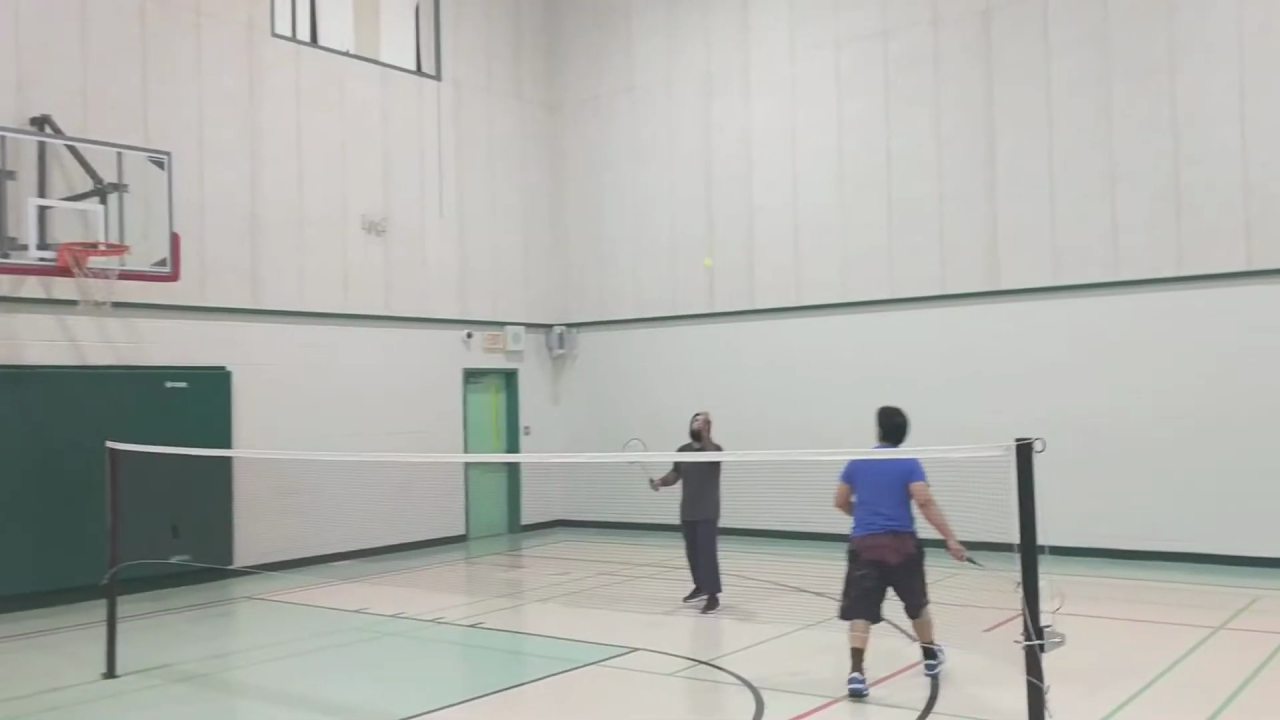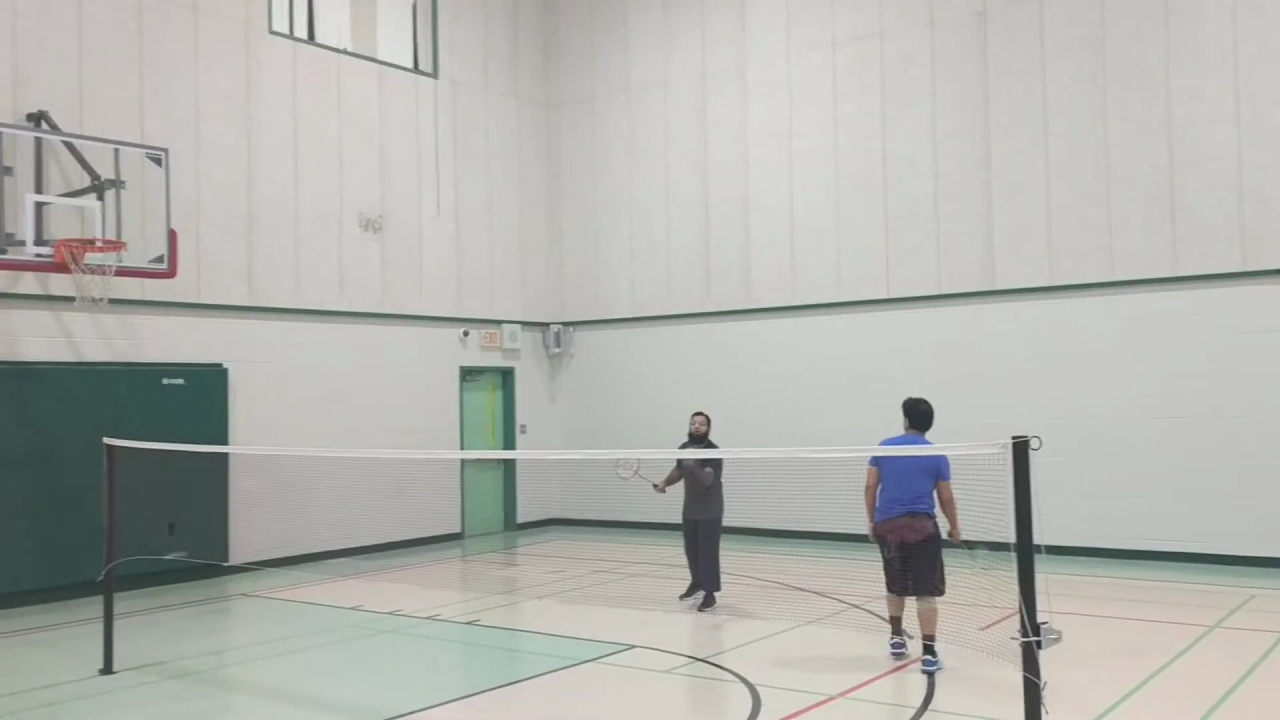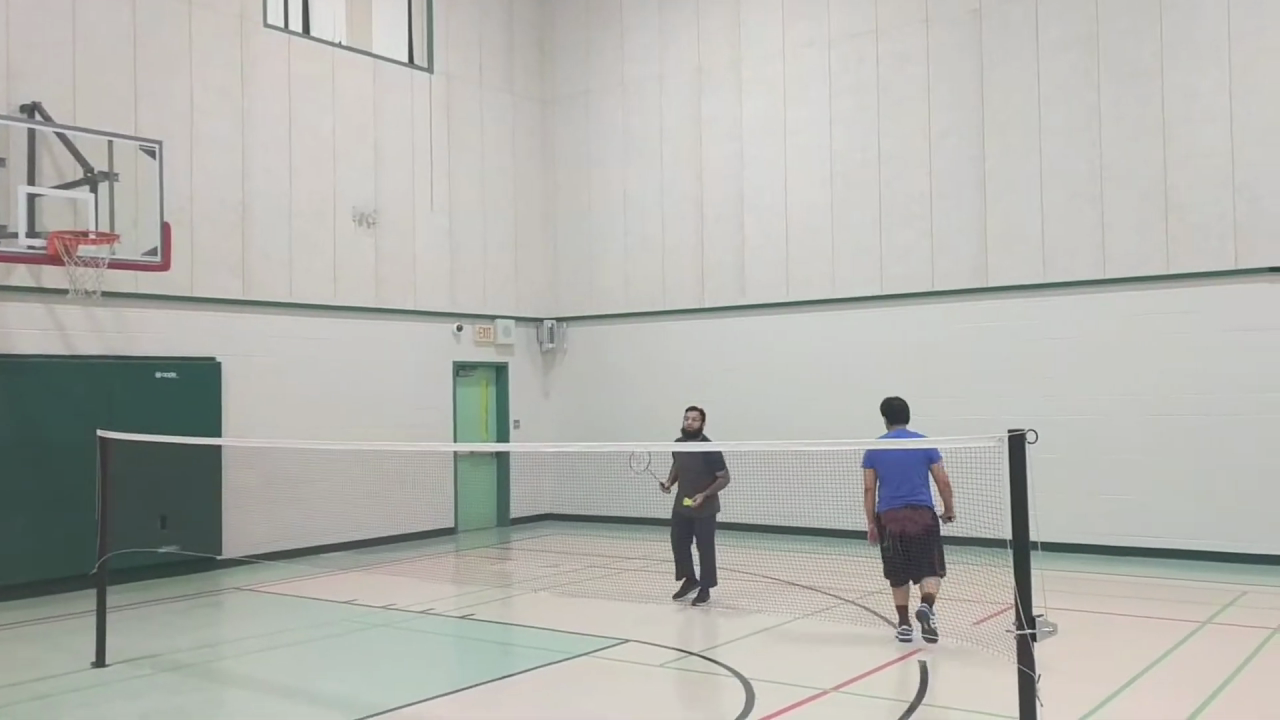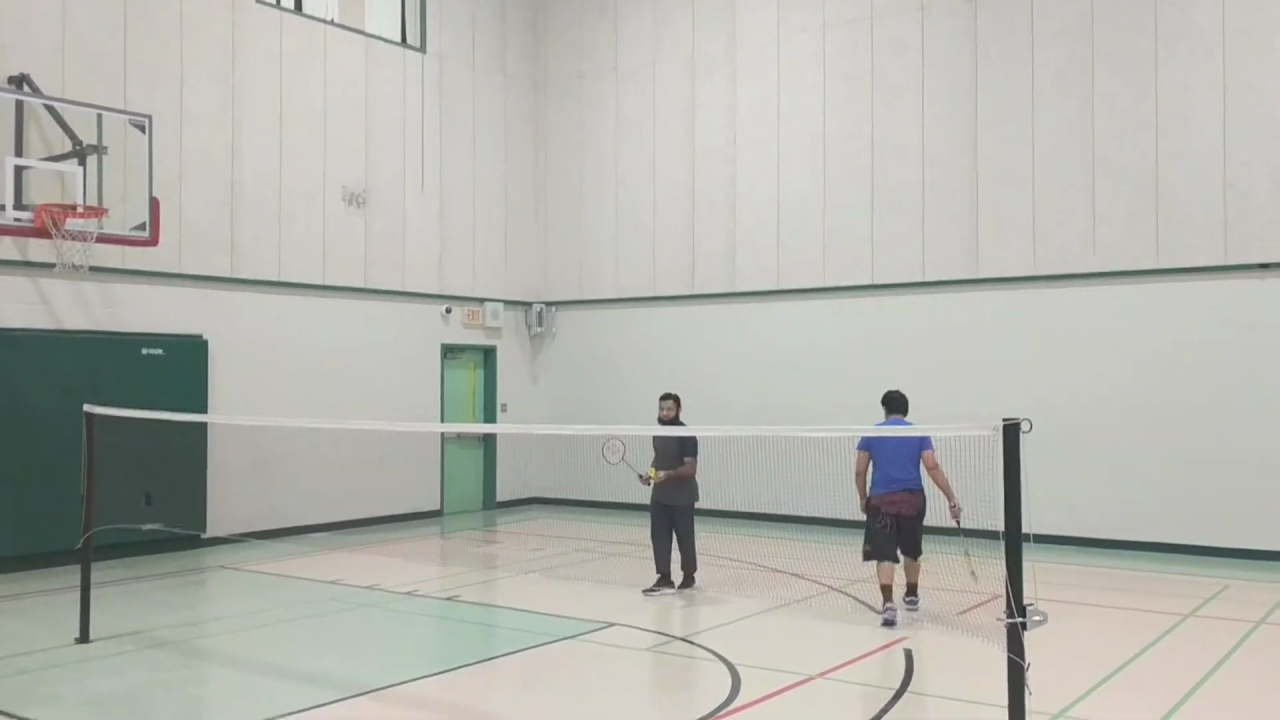
dt=0.4s
person 1, frame 1
left shoulder: (857, 462)
right shoulder: (909, 464)
left elbow: (841, 502)
right elbow: (925, 503)
right wrist: (951, 539)
left hip: (863, 544)
right hip: (902, 543)
left knee: (860, 614)
right knee: (916, 605)
left ankle: (857, 674)
right ankle: (931, 656)
person 1, frame 2
left shoulder: (884, 447)
right shoulder: (936, 456)
left elbow: (870, 487)
right elbow: (946, 500)
left wrist: (872, 520)
right wrist: (955, 527)
left hip: (888, 525)
right hip: (922, 525)
left knee: (896, 585)
right knee: (926, 591)
left ankle: (896, 636)
right ankle: (928, 654)
person 1, frame 3
left shoulder: (874, 448)
right shoulder: (925, 444)
left elbow: (869, 489)
right elbow: (943, 482)
left wrist: (871, 523)
right wrist: (949, 509)
left hip: (889, 517)
right hip: (922, 515)
left knee: (898, 574)
right knee: (931, 573)
left ankle: (904, 625)
right ankle: (926, 607)
person 1, frame 4
left shoulder: (871, 434)
right shoulder: (920, 434)
left elbow: (860, 471)
right elbow: (933, 468)
left wrist: (863, 498)
right wrist: (952, 500)
left hip: (881, 501)
right hip: (912, 499)
left knee: (883, 555)
right knee: (911, 552)
left ankle: (888, 604)
right ankle: (911, 596)
person 2, frame 1
left shoulder: (715, 449)
right shoulder: (682, 451)
left elbow: (709, 453)
right elbow: (675, 474)
left wrist: (704, 431)
right wrist: (661, 481)
left hip: (707, 512)
right hip: (687, 511)
left knee: (707, 552)
right knee: (692, 551)
left ankle: (712, 596)
right ankle: (700, 586)
person 2, frame 2
left shoulder: (714, 452)
right shoulder: (684, 448)
left elbow: (707, 480)
right elbow: (677, 469)
left wrist: (693, 466)
right wrist: (665, 483)
left hip: (710, 512)
right hip: (689, 510)
left knee: (708, 551)
right knee: (691, 549)
left ankle: (710, 594)
right ankle: (697, 582)
person 2, frame 3
left shoulder: (710, 450)
right shoulder: (678, 444)
left elbow: (724, 479)
left wrist: (704, 495)
right wrist: (669, 482)
left hip: (704, 509)
right hip: (681, 505)
left knee: (705, 548)
right knee: (679, 544)
left ankle: (704, 589)
right ankle: (689, 580)
person 2, frame 4
left shoulder: (686, 435)
right shoulder: (658, 433)
left elbow: (690, 468)
left wrist: (668, 474)
right wrist: (650, 474)
left hip: (682, 497)
right hip: (659, 495)
left knee: (684, 536)
right knee: (659, 535)
left ankle: (689, 575)
right ankle: (665, 580)
